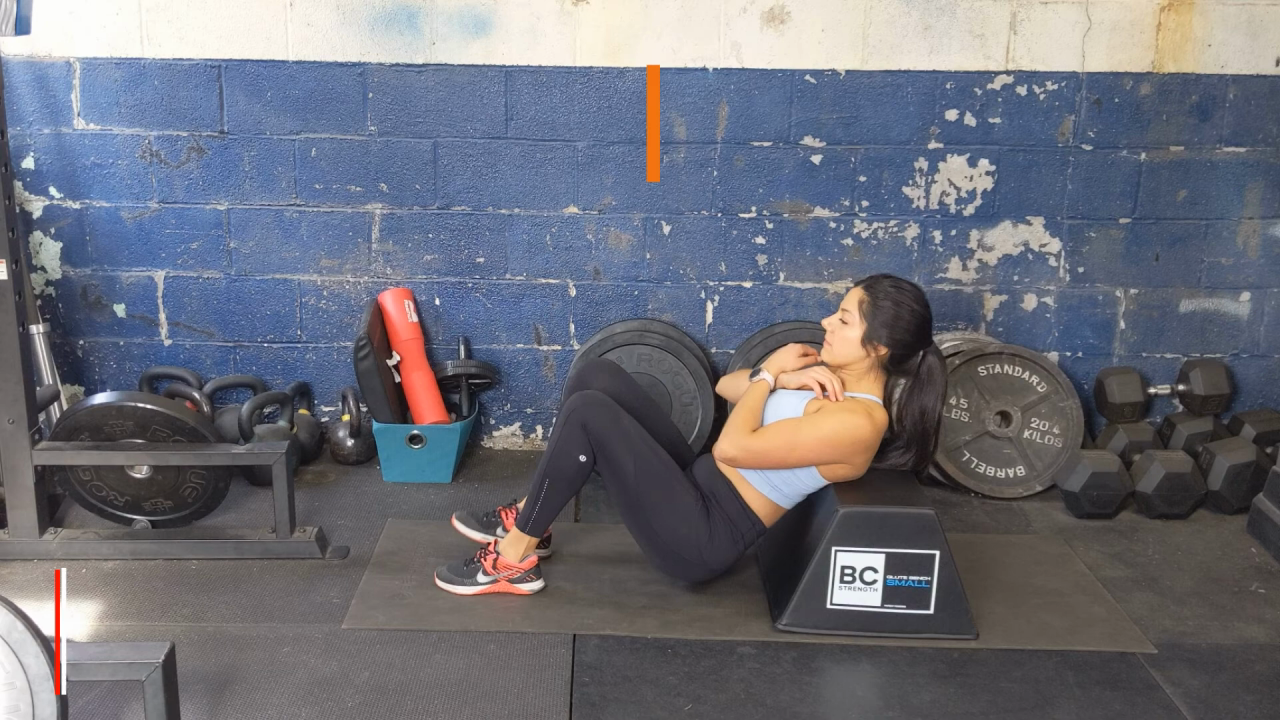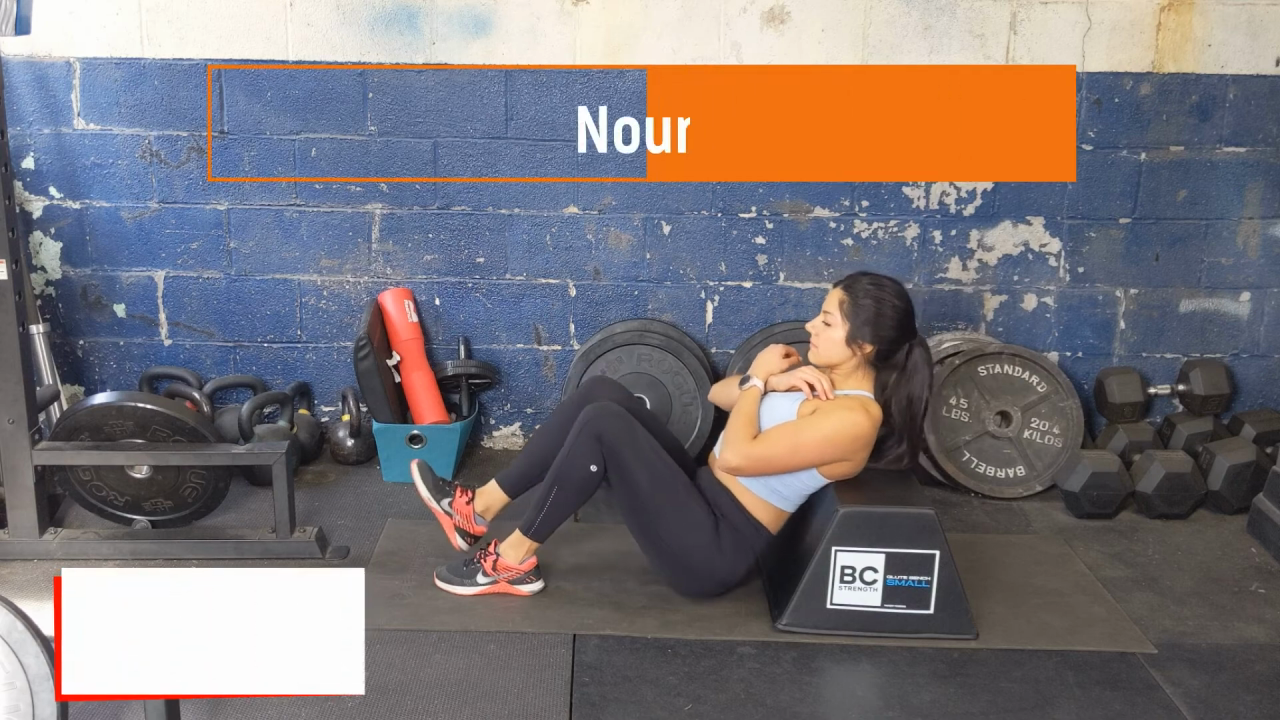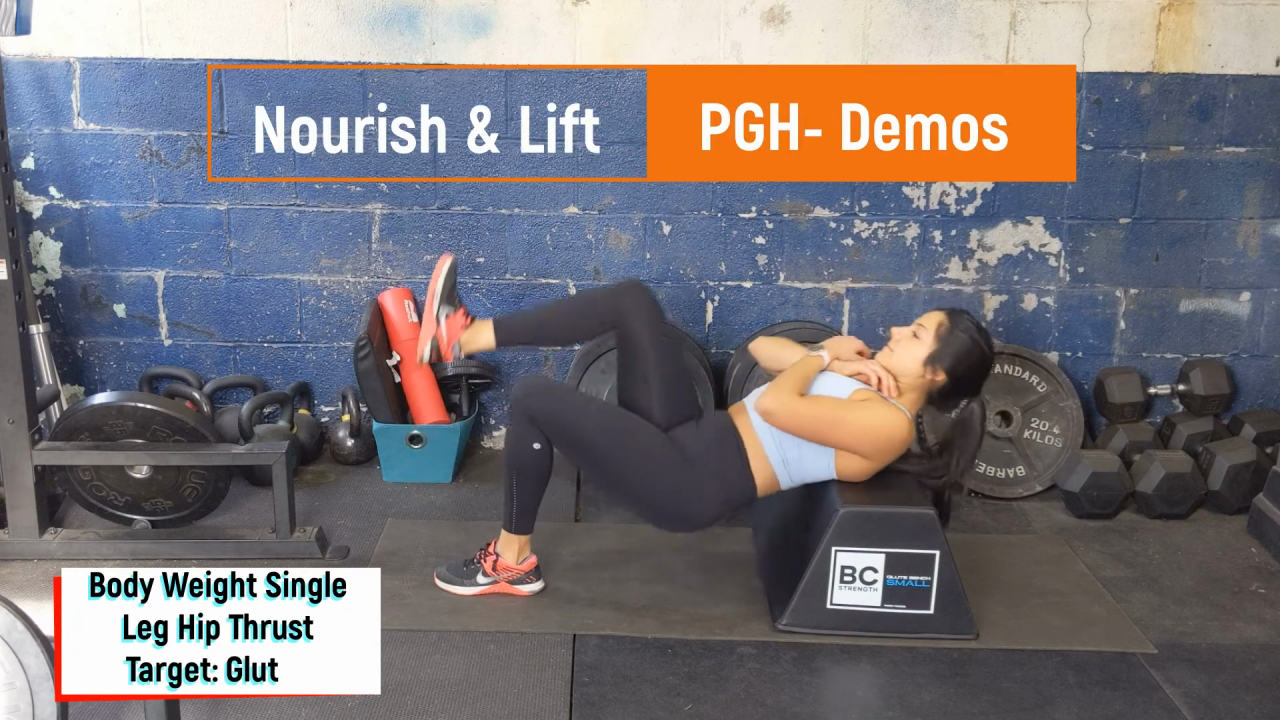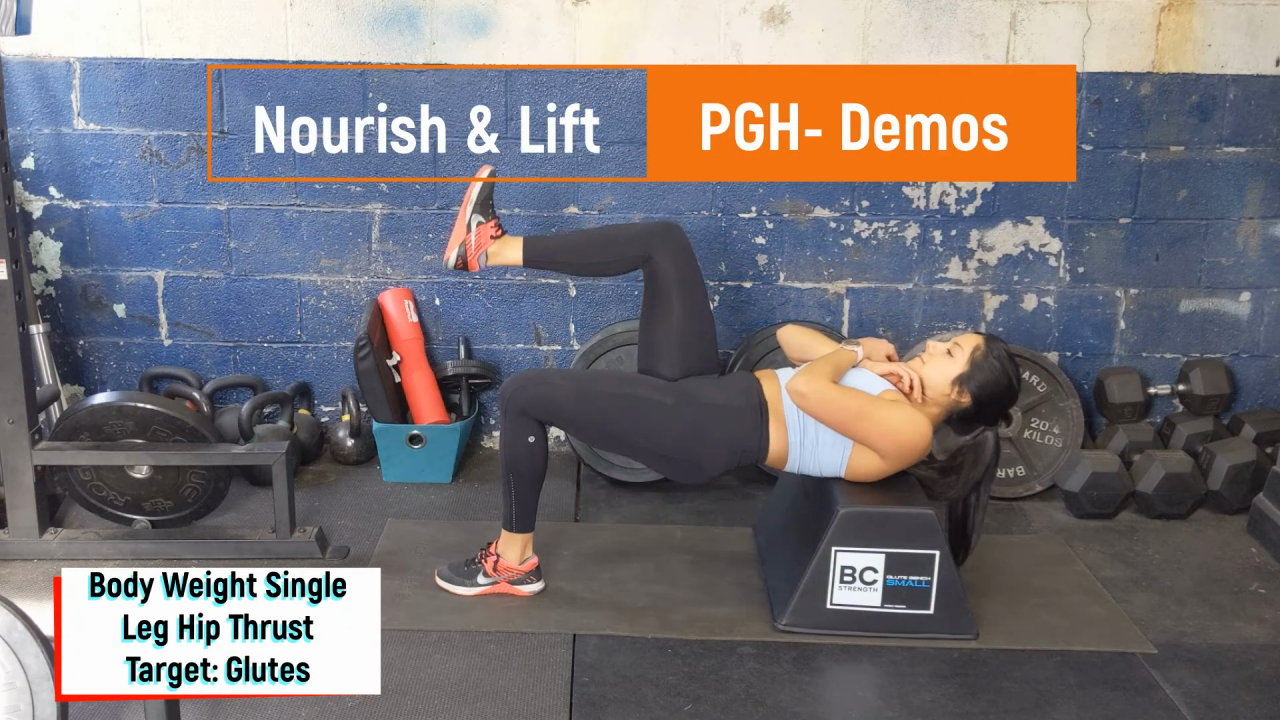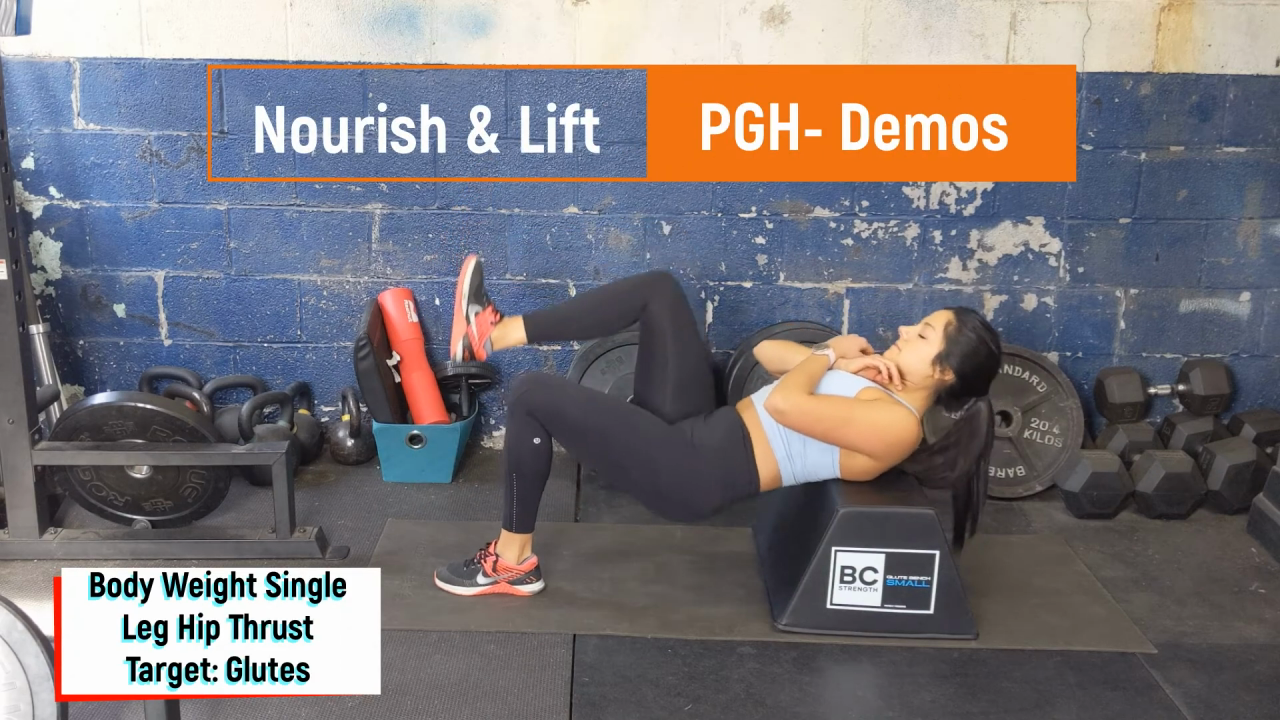
dt=1s
person 1, frame 1
left shoulder: (857, 421)
right shoulder: (837, 376)
left elbow: (733, 445)
right elbow: (725, 386)
left wrist: (770, 374)
right wrist: (784, 377)
left hip: (703, 535)
right hip: (698, 483)
left knee: (588, 411)
right knee: (597, 375)
left ankle: (514, 558)
right ankle: (530, 518)
person 1, frame 2
left shoulder: (855, 417)
right shoulder: (826, 378)
left elbow: (737, 455)
right elbow: (717, 395)
left wrist: (759, 379)
right wrist: (773, 381)
left hip: (713, 548)
right hip: (701, 494)
left knee: (603, 421)
right knee: (601, 391)
left ankle: (514, 560)
right ankle: (477, 509)
person 1, frame 3
left shoulder: (889, 425)
right shoulder: (875, 379)
left elbow: (774, 405)
right elbow: (761, 349)
left wrist: (823, 358)
right wrist: (830, 355)
left hip: (687, 480)
right hip: (687, 438)
left knee: (534, 397)
right knee: (630, 298)
left ankle: (512, 563)
right ankle: (465, 333)
person 1, frame 4
left shoulder: (909, 430)
right shoulder: (897, 396)
left elbow: (806, 388)
right elbow: (790, 336)
left wrist: (855, 353)
right wrist: (859, 351)
left hip: (703, 431)
right hip: (702, 391)
left knee: (524, 393)
right knee: (663, 240)
left ankle: (513, 562)
right ankle: (492, 249)
person 1, frame 5
left shoulder: (897, 425)
right shoulder: (880, 380)
left elbow: (784, 401)
right elbow: (766, 351)
left wrist: (829, 354)
right wrist: (836, 356)
left hip: (693, 472)
right hip: (697, 431)
left knee: (534, 394)
right knee: (657, 289)
left ankle: (512, 563)
right ankle: (494, 334)
